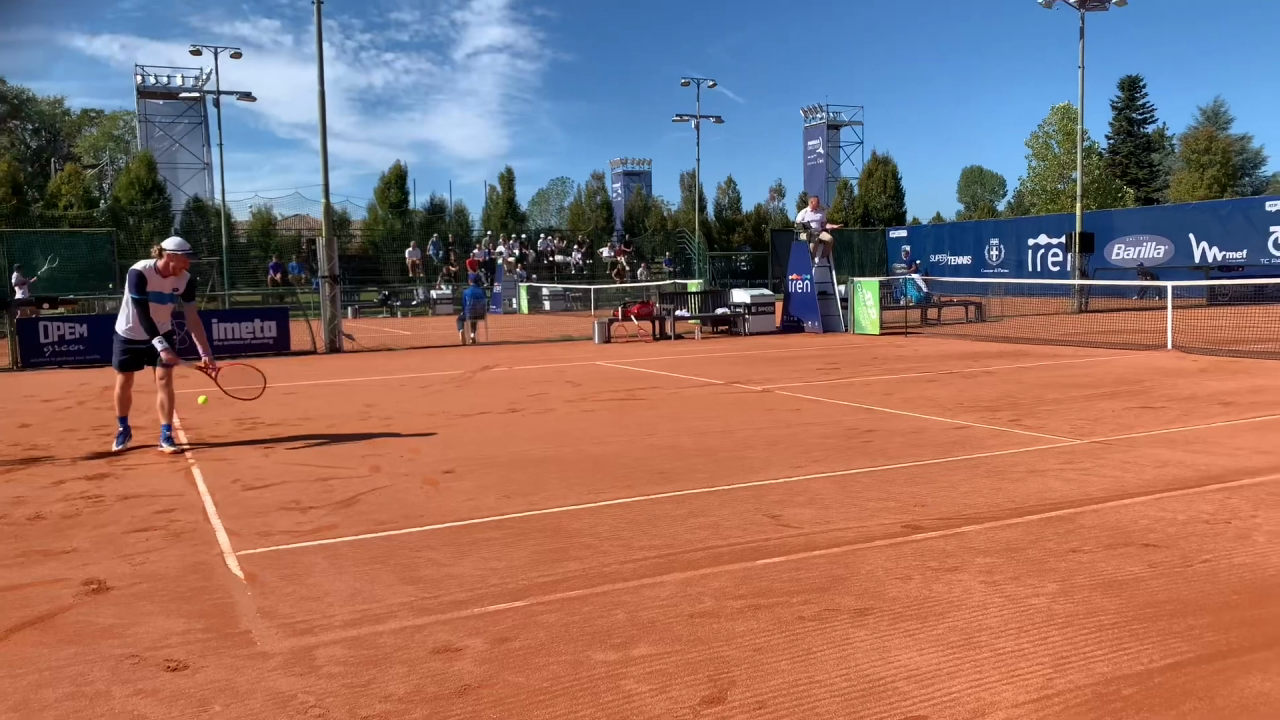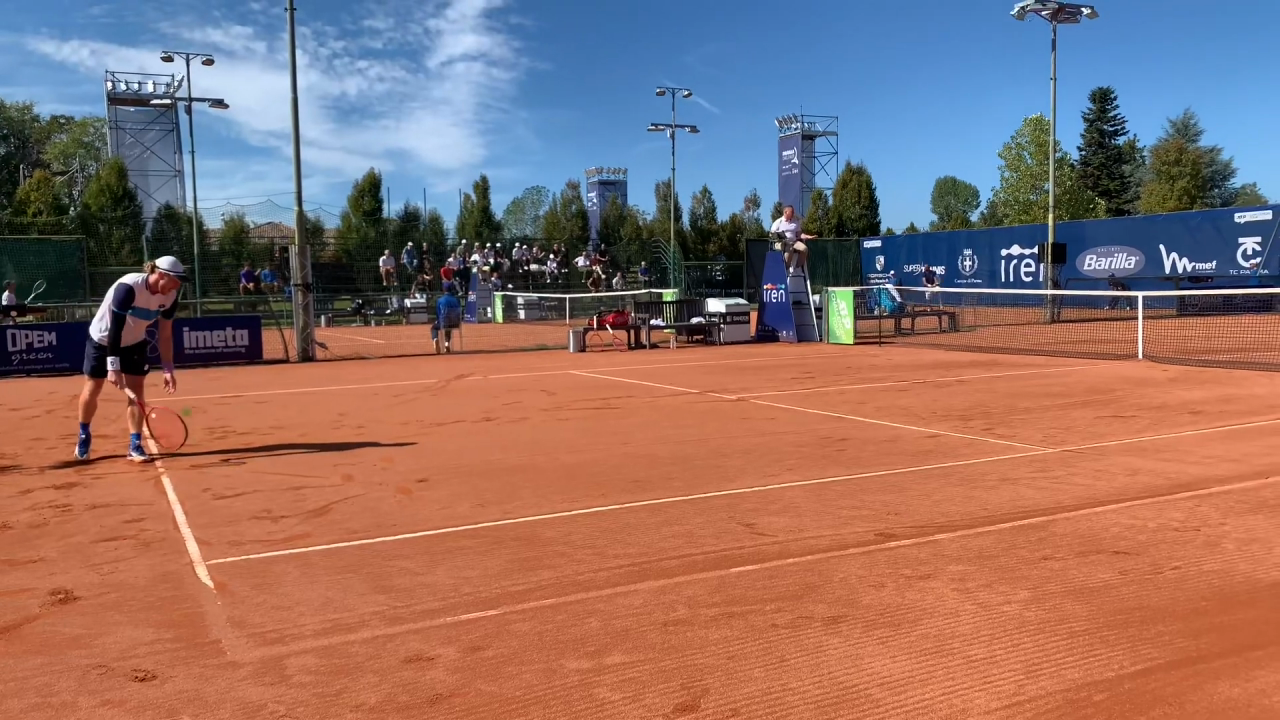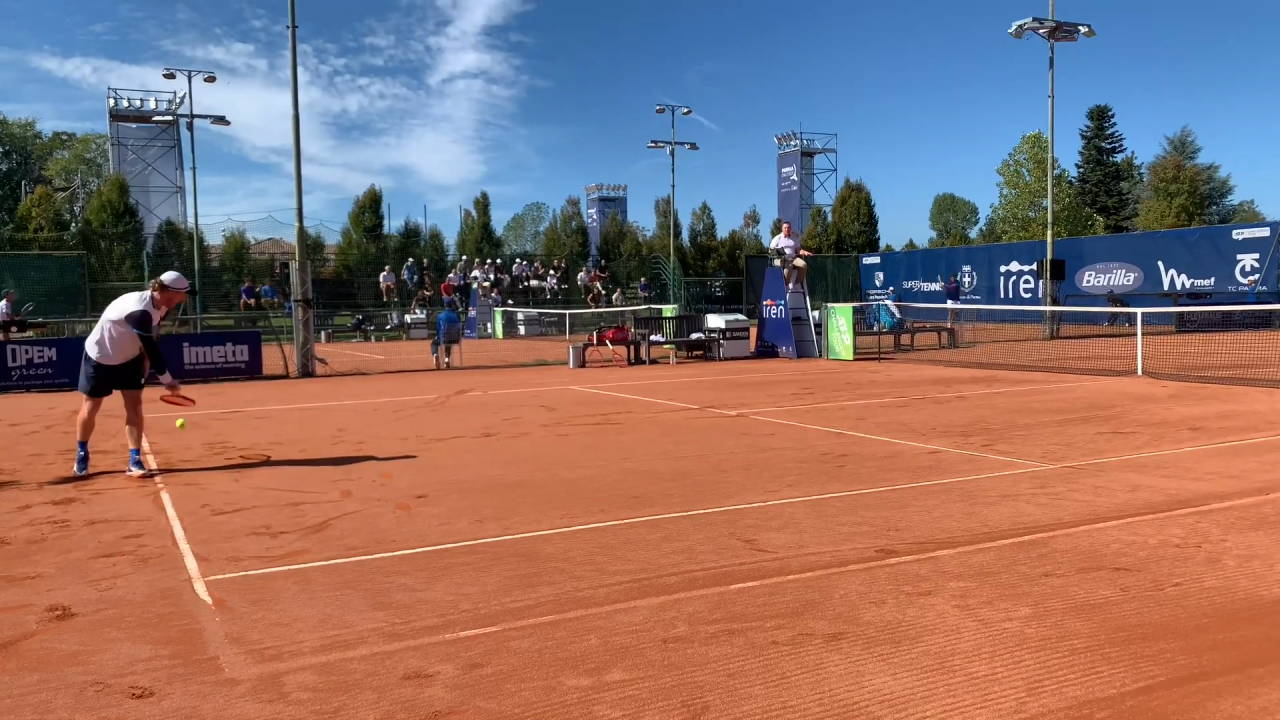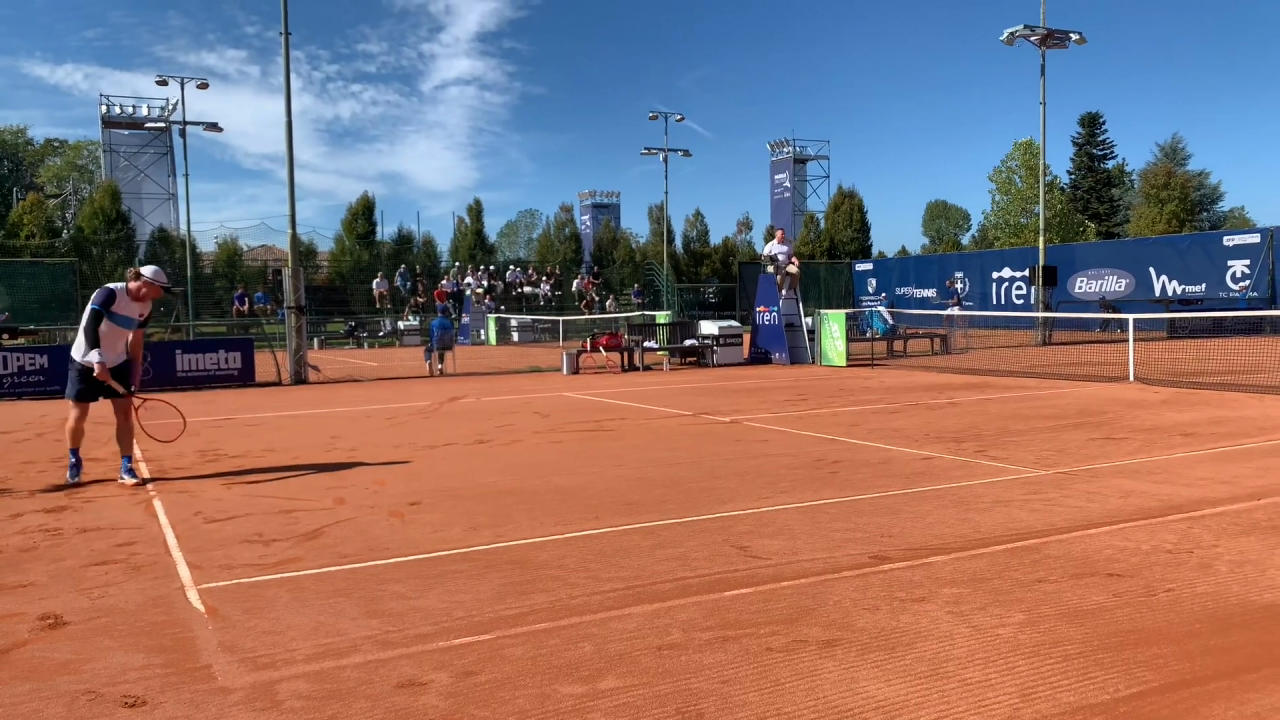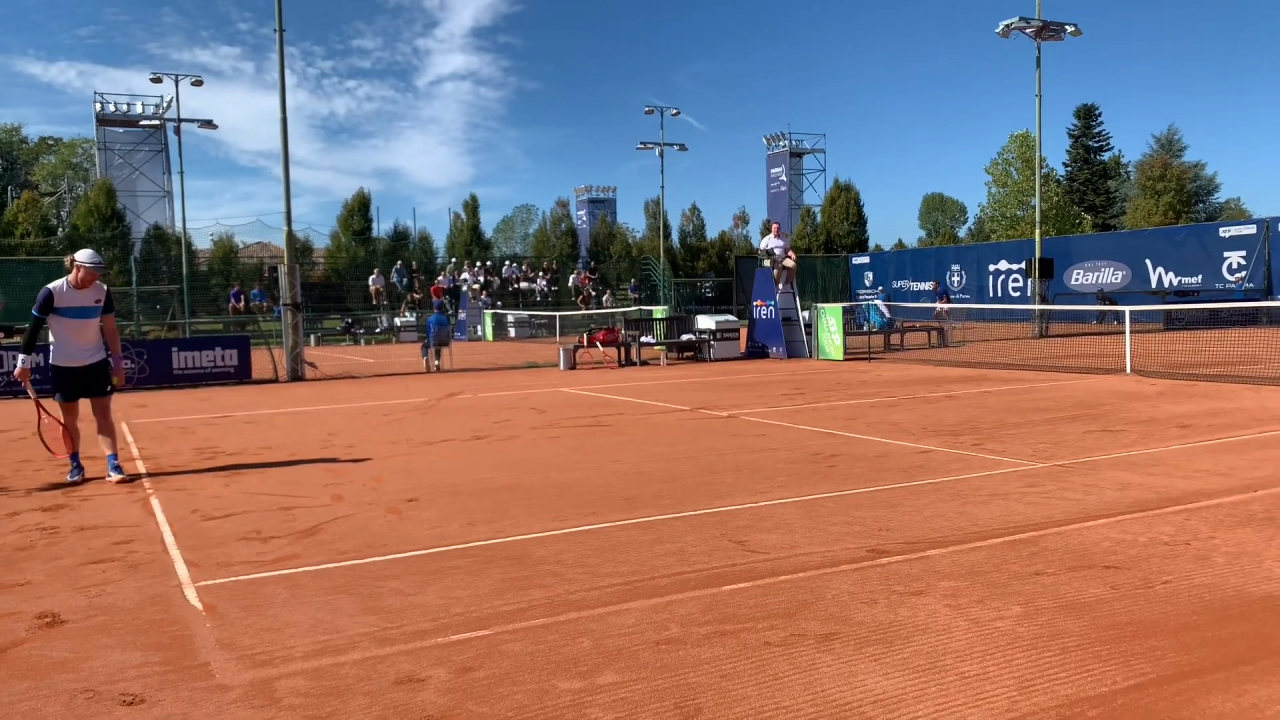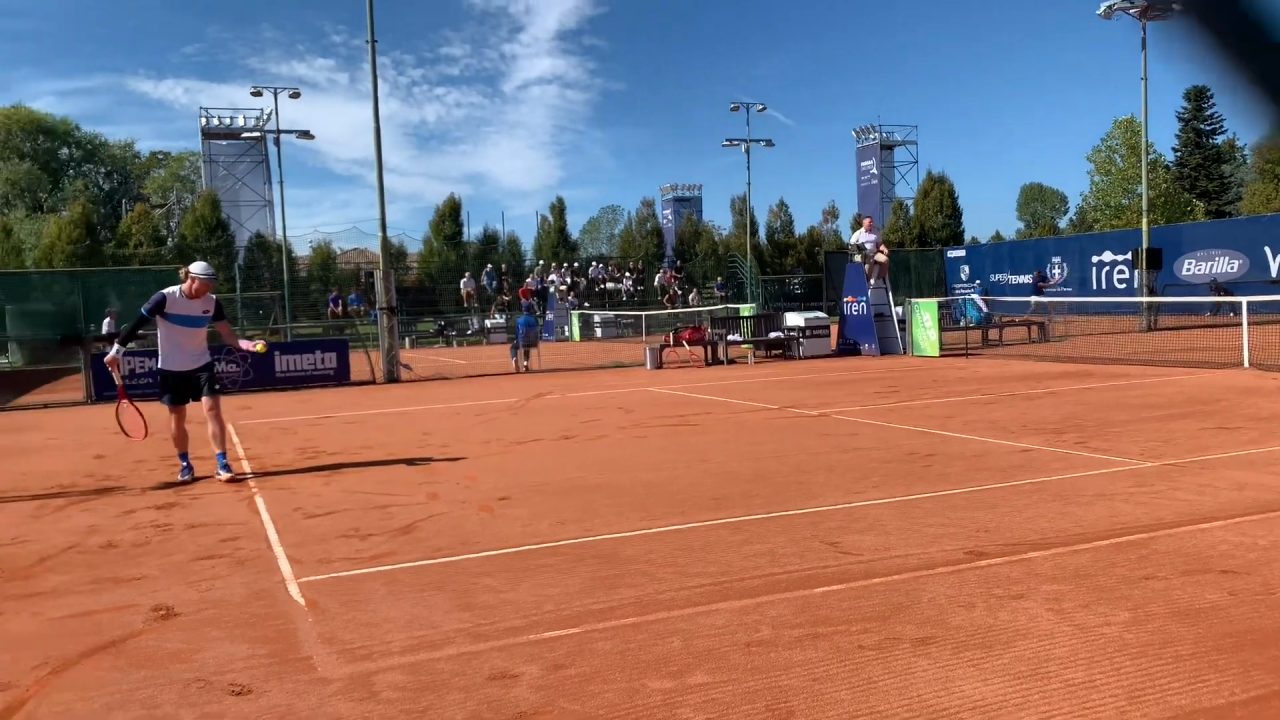
dt=0.7s
person 1, frame 1
left shoulder: (185, 280)
right shoulder: (139, 273)
left elbow: (192, 318)
right elbow: (143, 315)
left wrist: (205, 353)
right wrist: (162, 346)
left hip: (162, 333)
right hip: (129, 335)
left knee: (164, 380)
right knee: (124, 385)
left ankle: (166, 436)
right ankle: (124, 430)
person 1, frame 2
left shoulder: (170, 297)
right shoulder: (128, 287)
left elbow: (165, 335)
right elbow: (115, 330)
left wrist: (168, 369)
right wrist: (113, 366)
left hip: (135, 343)
right hip: (102, 339)
left knee: (136, 389)
right knee: (92, 390)
left ankle: (135, 445)
right ankle: (84, 436)
person 1, frame 3
left shoulder: (159, 306)
right shoulder: (140, 310)
right elbow: (152, 349)
left wrist: (144, 373)
right wrist: (168, 380)
left hip: (128, 358)
right hip: (98, 356)
left knee: (134, 405)
right knee: (91, 408)
left ankle: (134, 461)
right ankle: (82, 454)
person 1, frame 4
left shoulder: (145, 306)
right shoulder: (109, 293)
right elbow: (90, 327)
left wrist: (135, 373)
right wrist: (97, 361)
left hip: (116, 363)
right hip: (85, 362)
left knee: (125, 412)
right knee: (77, 415)
left ankle: (126, 468)
right ankle: (74, 460)
person 1, frame 5
left shoulder: (102, 292)
right shoulder: (52, 292)
left elbow: (110, 329)
right elbow: (34, 328)
left wrist: (118, 361)
right wrist: (23, 362)
left hip: (96, 362)
right hip: (63, 365)
left knee: (103, 412)
right knee: (68, 416)
left ankle: (113, 465)
right ankle: (76, 465)
person 1, frame 6
left shoulder: (211, 302)
right shoulder: (165, 298)
left elbow: (227, 333)
right elbow: (137, 324)
left wrist: (247, 344)
right wrist: (116, 351)
left hip: (201, 365)
right hip: (171, 369)
left knee: (212, 411)
right knee: (177, 417)
left ankle: (222, 464)
right ankle: (185, 465)
